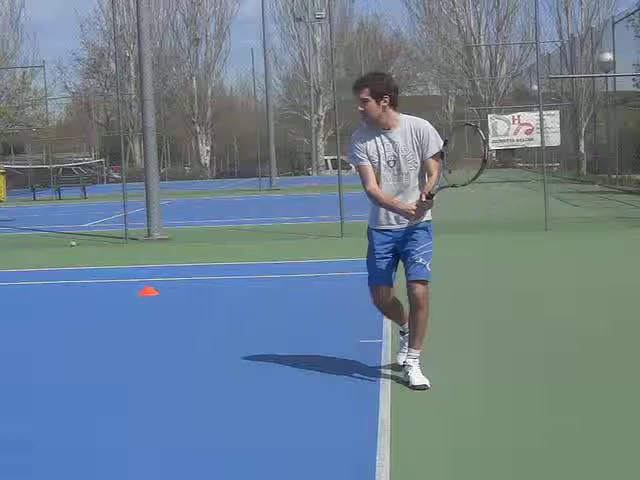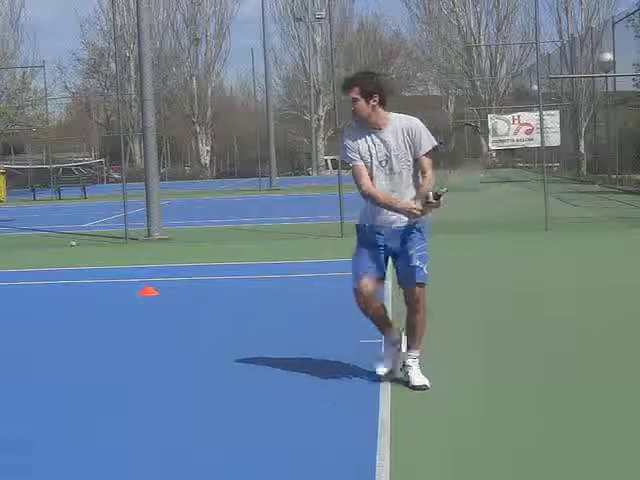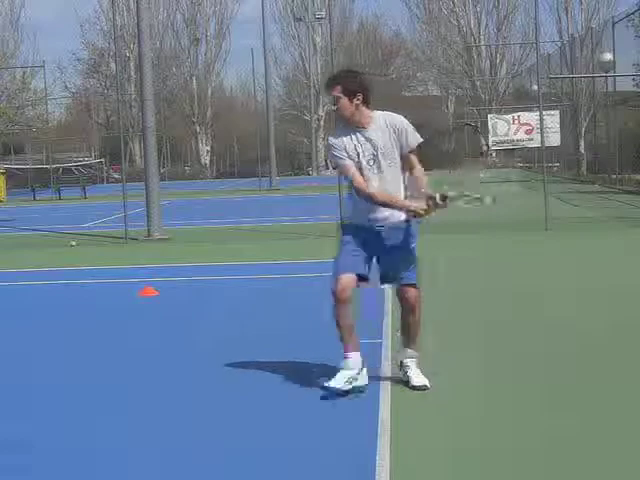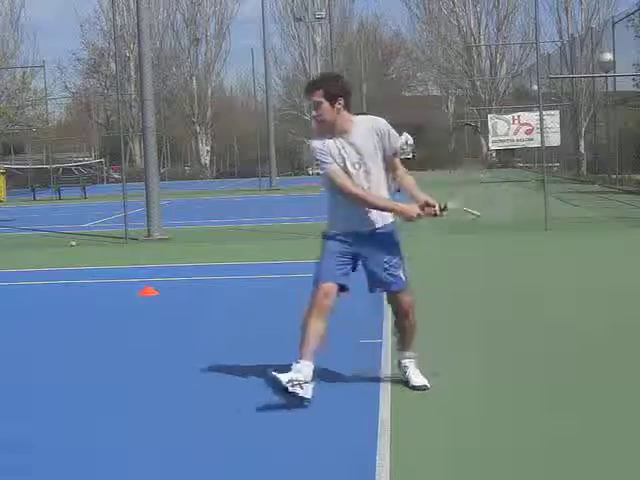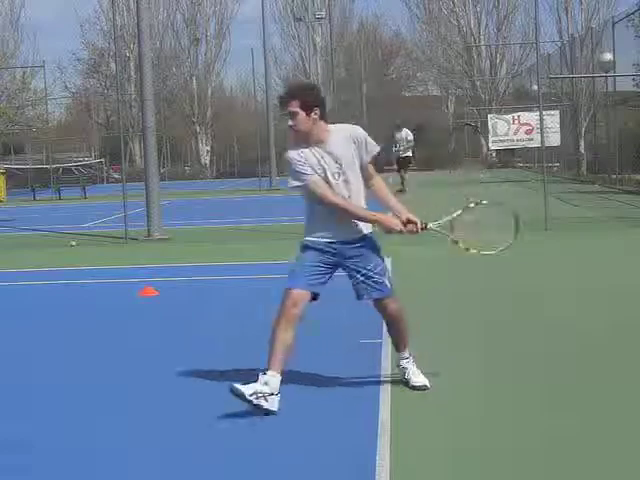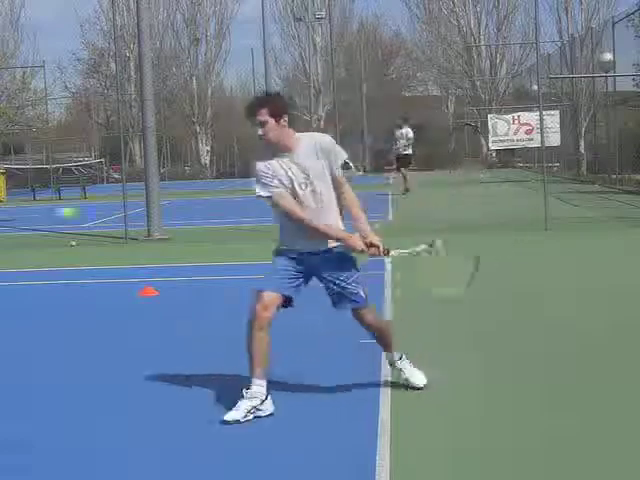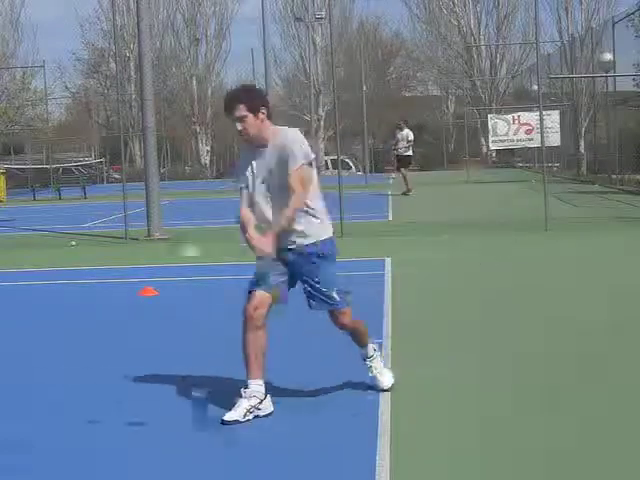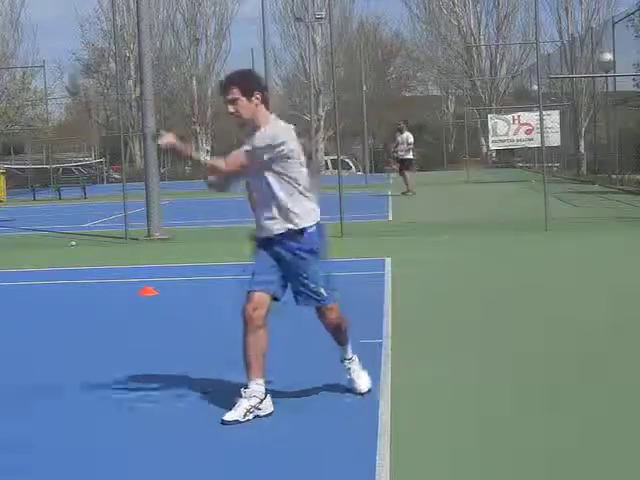
dt=0.1s
person 1, frame 1
left shoulder: (420, 128)
right shoulder: (360, 138)
left elbow: (433, 173)
right elbow: (371, 188)
left wrist: (424, 197)
right wrist: (401, 207)
left hip: (416, 226)
right hip: (381, 228)
left knee: (419, 292)
right knee: (381, 296)
left ankle: (412, 360)
right ankle: (405, 330)
person 1, frame 2
left shoulder: (411, 126)
right shoulder: (351, 137)
left elbow: (427, 172)
right elbow: (365, 188)
left wrist: (425, 196)
right wrist: (401, 206)
left hip: (409, 227)
right hip: (372, 227)
left knee: (416, 293)
right knee: (364, 293)
left ankle: (411, 362)
right ankle: (391, 340)
person 1, frame 3
left shoulder: (395, 124)
right shoulder: (337, 139)
left elbow: (414, 167)
right elbow: (361, 187)
left wrist: (427, 193)
right wrist: (408, 204)
left hip: (396, 226)
right hip: (358, 227)
left knee: (409, 296)
right knee: (342, 289)
left ankle: (408, 361)
right ankle: (353, 362)
person 1, frame 4
left shoulder: (377, 127)
right shoulder: (319, 144)
left elbow: (397, 169)
right elbow: (350, 192)
left wrist: (419, 197)
right wrist: (400, 208)
left hip: (379, 232)
right hip: (340, 235)
left knee: (403, 301)
right knee: (322, 297)
left ankle: (407, 362)
right ankle: (302, 374)
person 1, frame 5
left shoulder: (353, 136)
right shoulder: (295, 156)
left elbow: (372, 179)
right elbow: (333, 201)
left wrist: (401, 212)
right wrist: (383, 220)
left hip: (358, 240)
right hip: (318, 244)
left knee: (391, 308)
right knee: (293, 305)
left ankle: (406, 363)
right ankle: (267, 386)
person 1, frame 6
left shoulder: (321, 144)
right shoulder: (265, 166)
left elbow: (342, 190)
right elbow: (295, 214)
left wrist: (365, 231)
right wrist: (344, 236)
left hip: (334, 250)
right hip: (293, 252)
left knee: (367, 317)
right knee: (262, 310)
left ankle: (399, 363)
right ankle: (258, 394)
person 1, frame 7
left shoulder: (291, 142)
right shoulder: (246, 157)
left elbow: (299, 197)
right elbow: (246, 208)
left wrist: (271, 237)
right wrist: (253, 237)
left hip: (313, 246)
right hip: (276, 249)
left knee: (342, 317)
right knee: (254, 310)
left ankle: (371, 356)
right ankle: (256, 394)
person 1, frame 8
left shoulder: (277, 133)
right shoulder: (252, 136)
left elbow: (226, 168)
right elbow: (221, 177)
left wrist: (181, 148)
left hip: (301, 234)
right hip: (270, 238)
left knee: (329, 312)
right knee: (254, 310)
left ankle: (348, 359)
right ankle: (256, 394)
